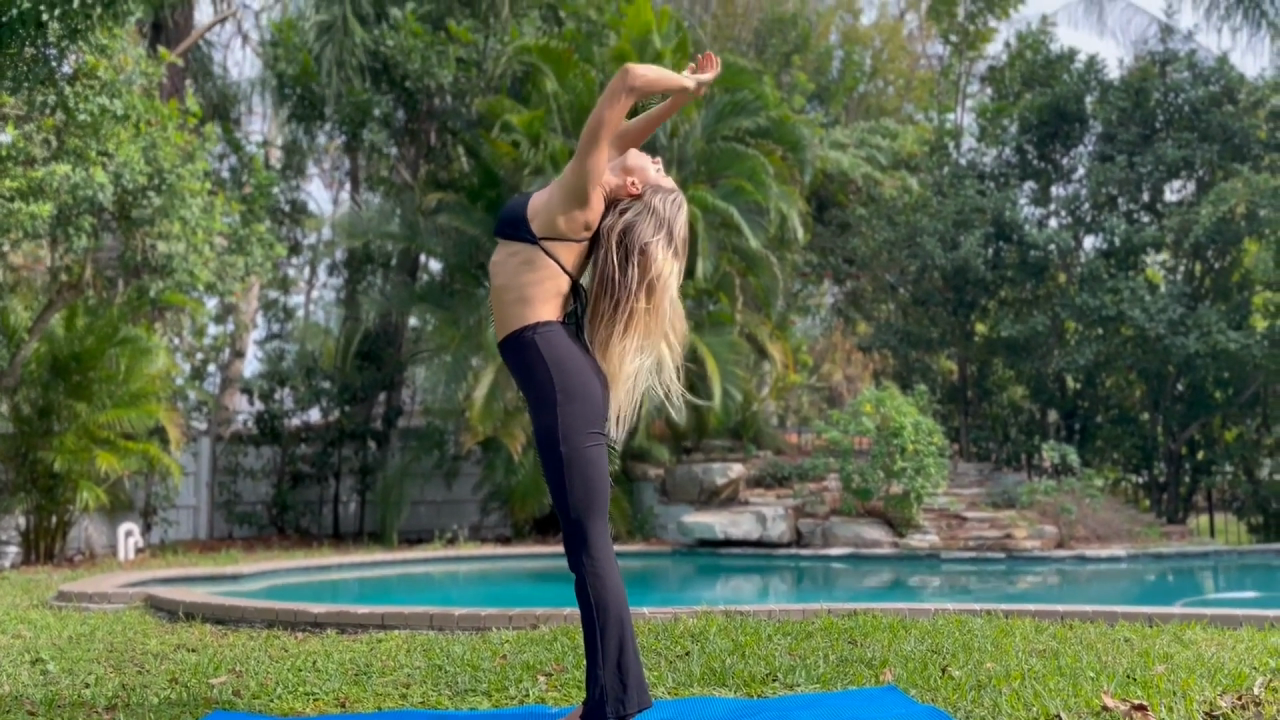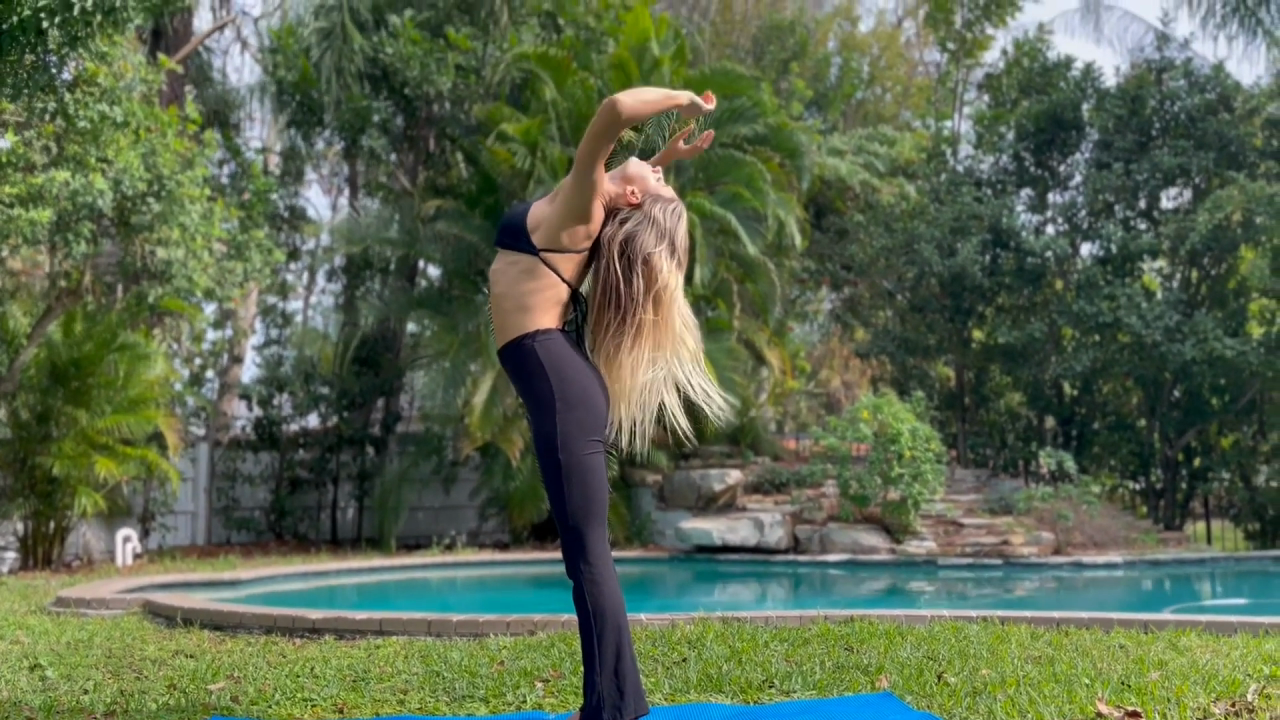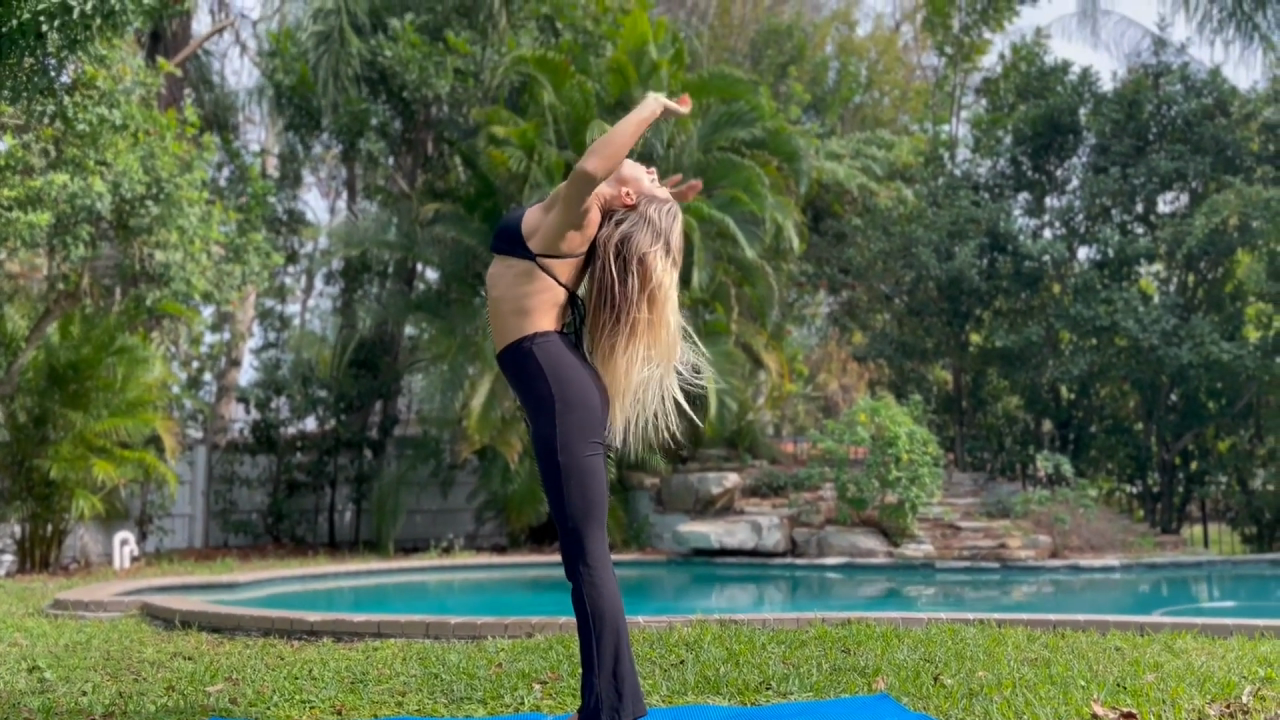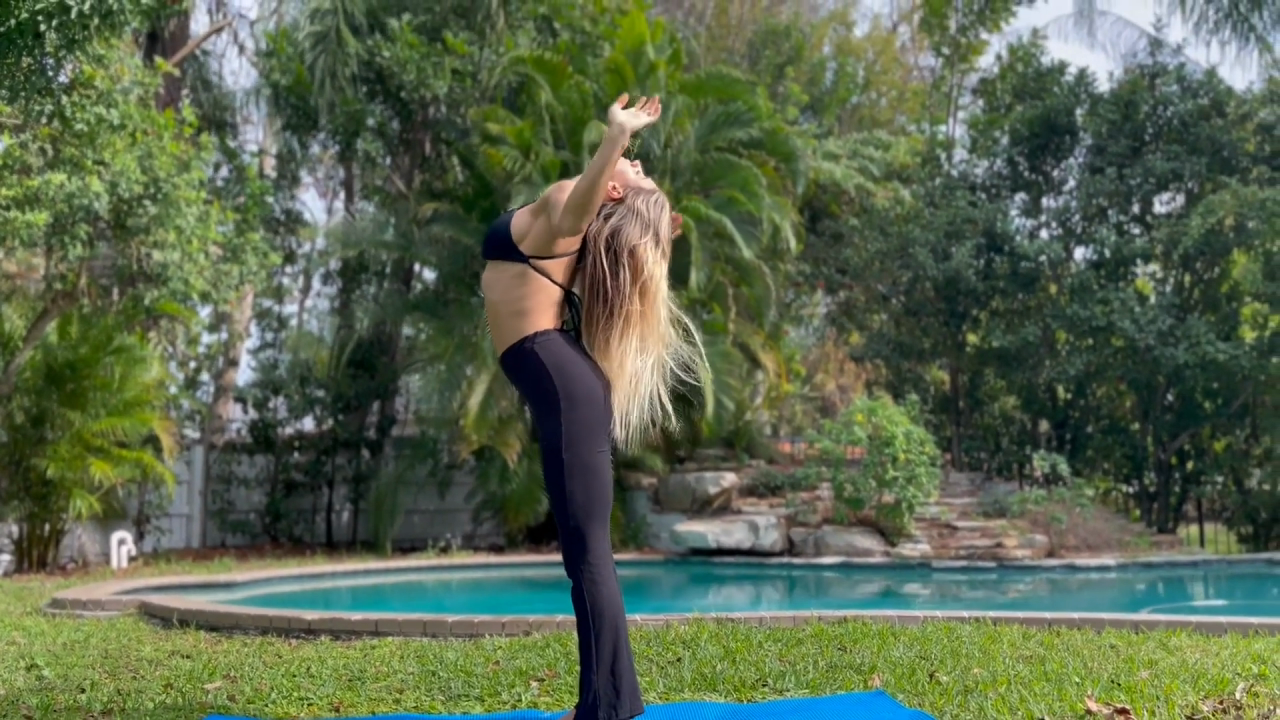
dt=0.3s
person 1, frame 1
left shoulder: (582, 196)
right shoulder: (593, 202)
left elbow: (625, 80)
right elbow: (618, 135)
left wrist: (684, 86)
right wrist: (681, 93)
left hip: (556, 374)
right hip: (558, 376)
left knee: (588, 543)
right knee: (586, 542)
person 1, frame 2
left shoulder: (582, 204)
right shoulder: (584, 210)
left elbow: (613, 110)
left wrist: (680, 99)
right wrist: (671, 155)
left hip: (558, 384)
right hip: (561, 383)
left knee: (586, 551)
right knee: (585, 550)
person 1, frame 3
left shoulder: (579, 210)
right shoulder: (587, 222)
left elbow: (592, 167)
left wrist: (652, 106)
right wrist: (657, 211)
left hip: (557, 387)
right hip: (560, 387)
left knee: (586, 555)
right knee: (584, 553)
person 1, frame 4
left shoulder: (560, 198)
right shoulder: (562, 220)
left elbow: (573, 220)
left wrist: (616, 136)
left hip: (565, 390)
right hip: (567, 390)
left knee: (587, 554)
right knee: (585, 552)
